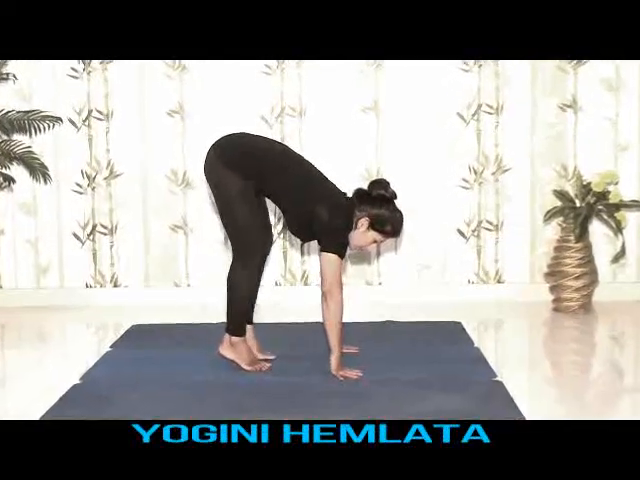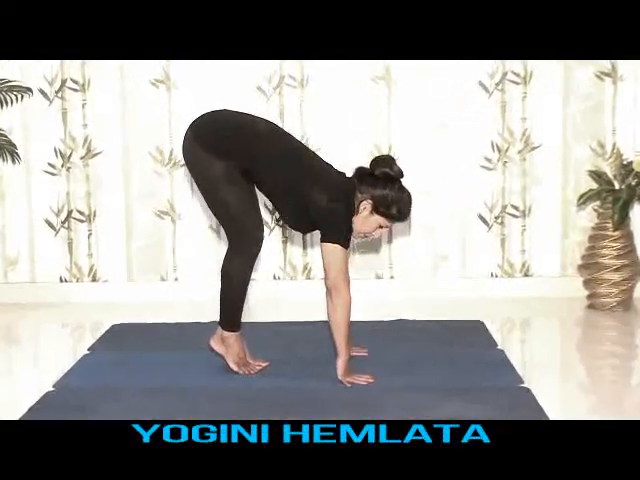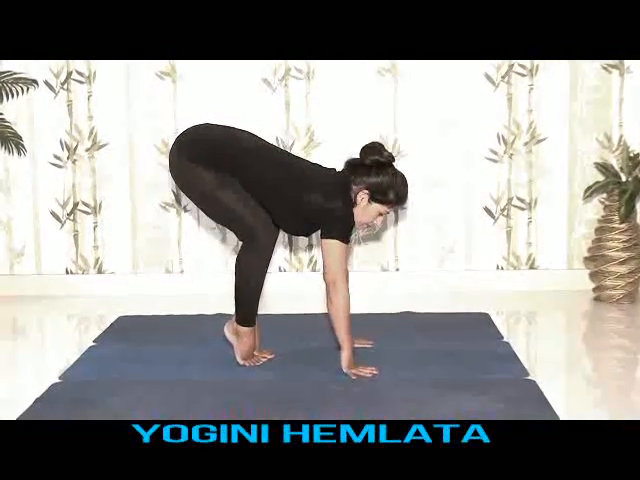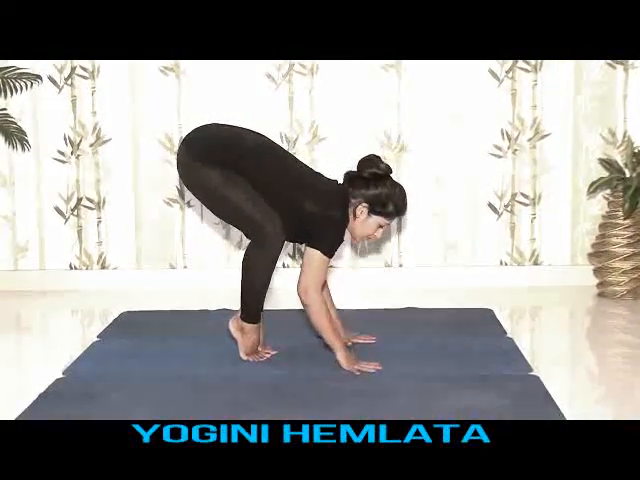
dt=1s
person 1, frame 1
left shoulder: (341, 217)
right shoulder: (336, 221)
left elbow: (331, 290)
right elbow: (332, 293)
left wrist: (336, 345)
right wrist: (335, 358)
left hip: (243, 162)
right hip: (230, 163)
left knee: (261, 245)
right knee: (250, 252)
left ankle: (245, 333)
right ankle: (233, 340)
person 1, frame 2
left shoulder: (342, 197)
right shoulder: (336, 207)
left elbow: (336, 285)
right elbow: (338, 288)
left wrist: (343, 346)
right wrist: (343, 361)
left hip: (229, 143)
right hip: (209, 144)
left knee: (249, 238)
right knee: (247, 240)
left ankle: (228, 332)
right ankle: (227, 337)
person 1, frame 3
left shoulder: (337, 192)
right shoulder: (337, 206)
left elbow: (335, 279)
right elbow: (336, 283)
left wrist: (345, 338)
right wrist: (347, 354)
left hip: (216, 152)
right hip: (195, 159)
left knee: (265, 233)
right knee: (260, 235)
left ankle: (244, 322)
right ankle: (242, 329)
person 1, frame 4
left shoulder: (332, 204)
right shoulder: (332, 216)
left elbow: (315, 278)
right elbow: (308, 290)
left wrist: (339, 333)
right wrist: (341, 351)
left hip: (223, 153)
right hip: (201, 157)
left knee: (270, 233)
right knee: (269, 233)
left ankle: (249, 319)
right ankle: (246, 325)
